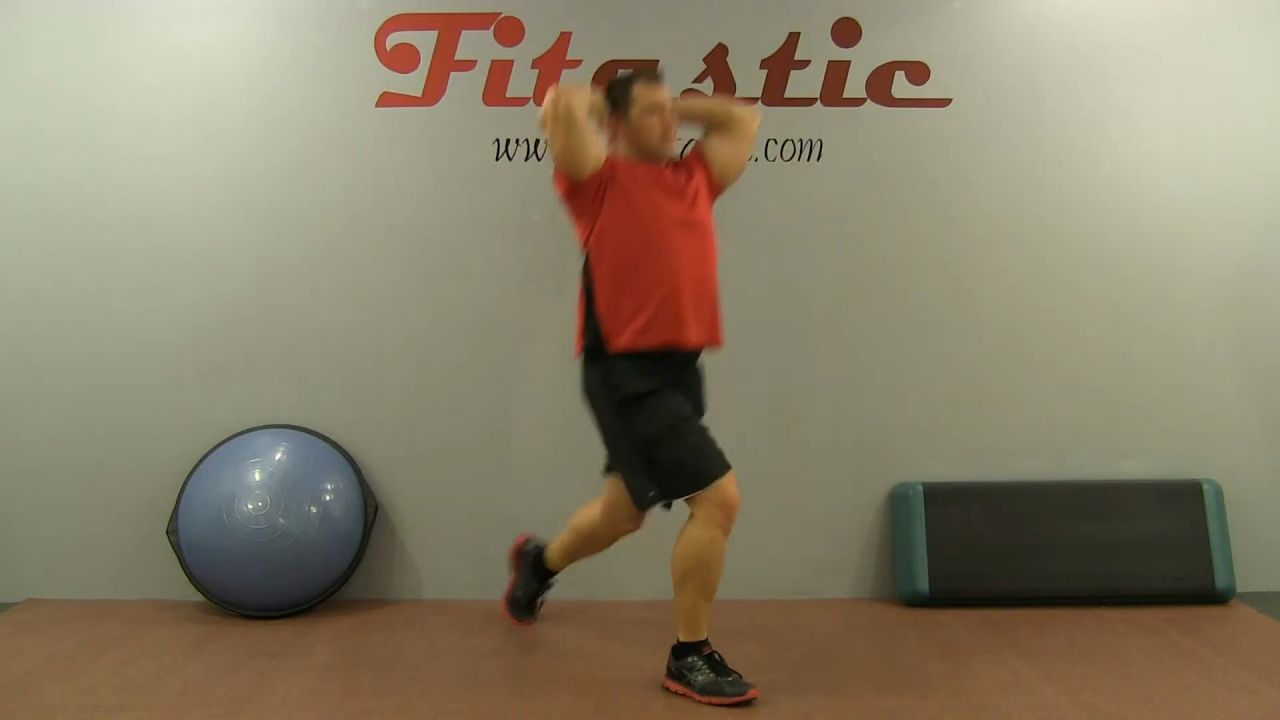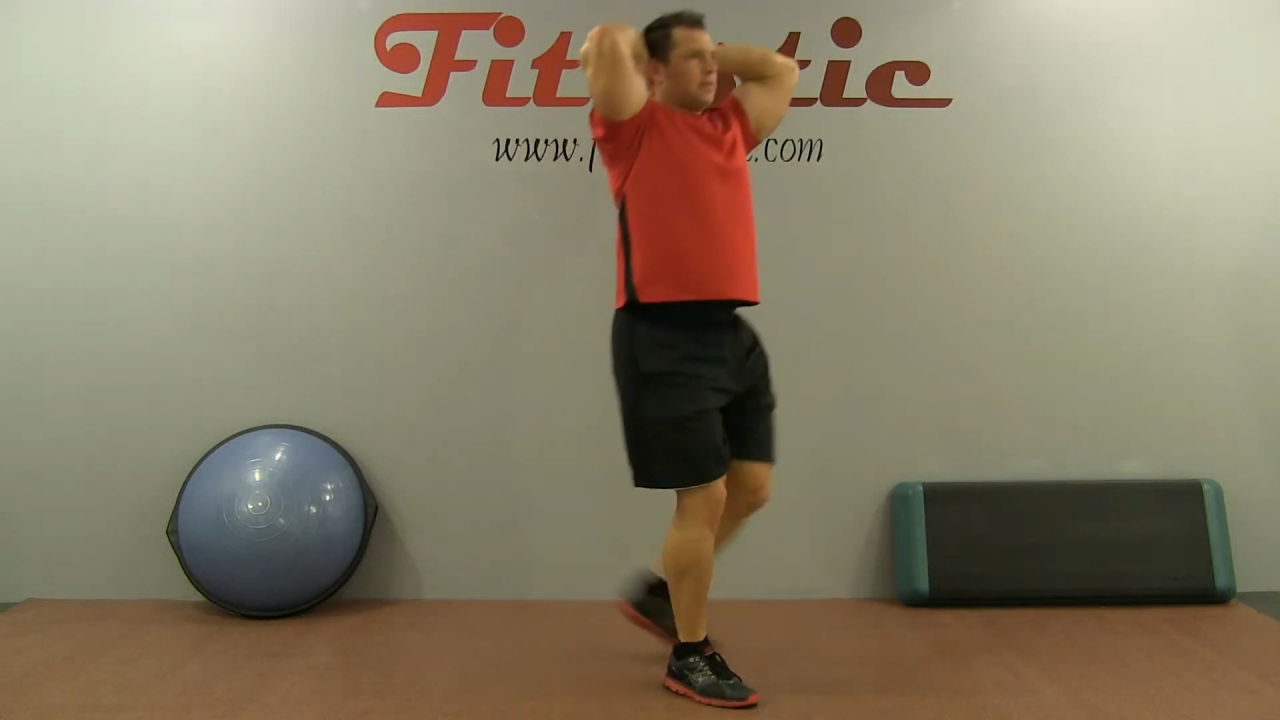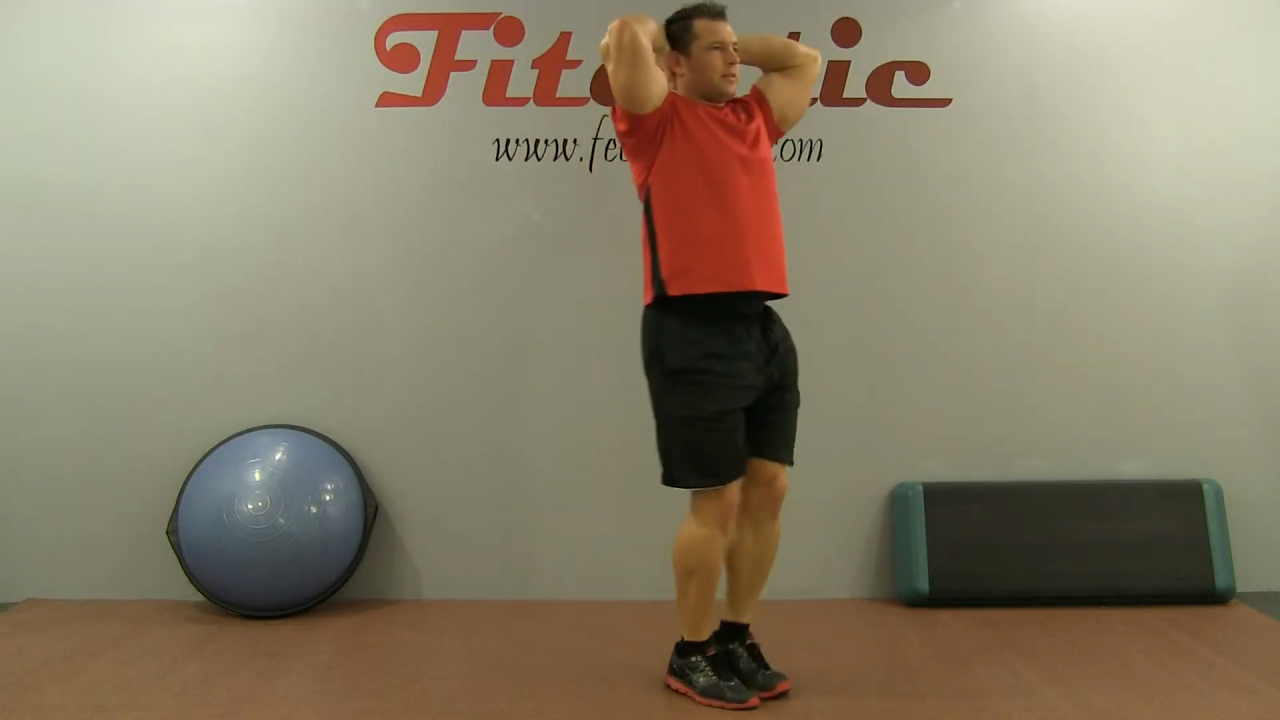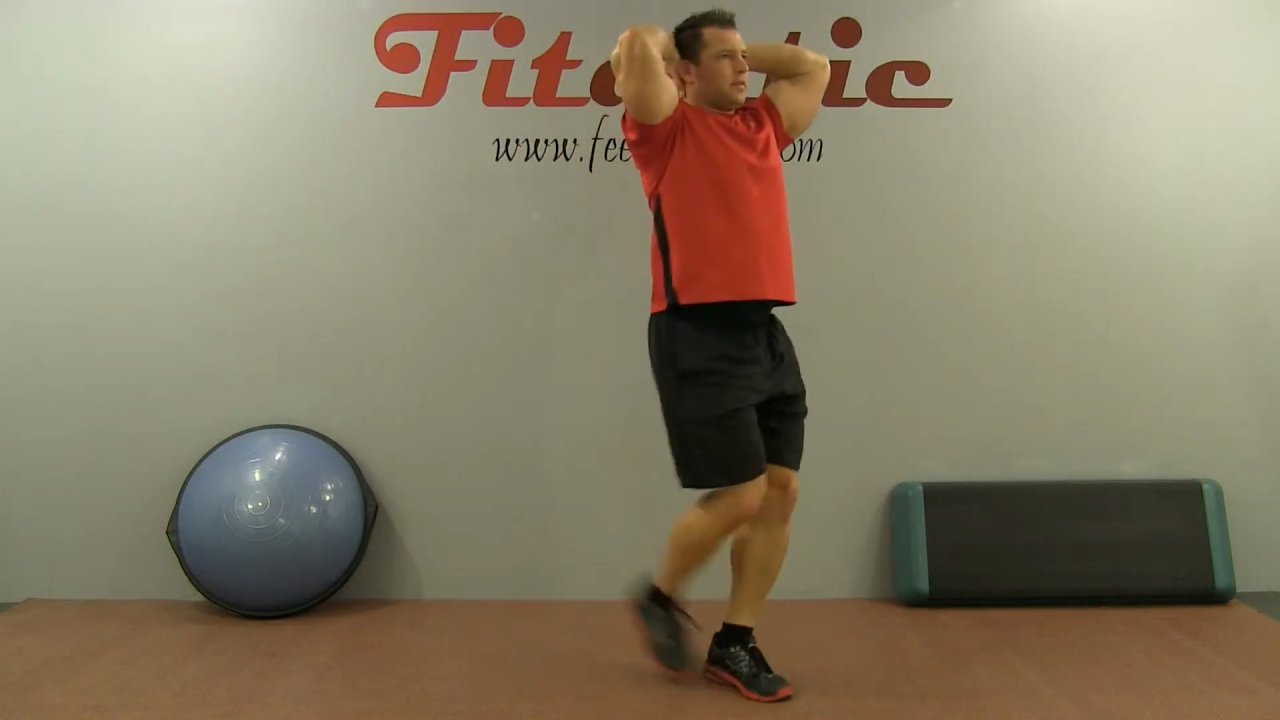
dt=0.3s
person 1, frame 1
left shoulder: (694, 177)
right shoulder: (600, 181)
left elbow: (744, 120)
right elbow: (559, 109)
left wrist: (677, 107)
right wrist: (597, 100)
left hip: (679, 367)
right hip: (627, 371)
left knee: (625, 504)
right knee: (718, 496)
left ankle: (537, 562)
right ankle: (689, 655)
person 1, frame 2
left shoulder: (730, 127)
right shoulder: (636, 128)
left elbow: (782, 71)
right elbow: (603, 45)
left wrist: (711, 55)
right wrist: (636, 42)
left hip: (729, 331)
right hip: (660, 336)
left knee: (752, 488)
right knee: (704, 498)
left ankle: (657, 590)
right ankle: (689, 657)
person 1, frame 3
left shoulder: (753, 118)
right shoulder: (658, 120)
left elbow: (805, 60)
left hip: (760, 325)
right hip: (690, 329)
left knee: (768, 492)
right knee: (719, 500)
left ankle: (734, 640)
right ankle: (690, 656)
person 1, frame 4
left shoulder: (762, 125)
right shoulder: (667, 129)
left elbow: (812, 66)
right elbow: (634, 49)
left wrist: (741, 51)
right wrist: (663, 43)
left hip: (764, 333)
right hip: (697, 336)
left knee: (779, 495)
right knee: (739, 496)
left ankle: (735, 643)
right ankle: (660, 597)
